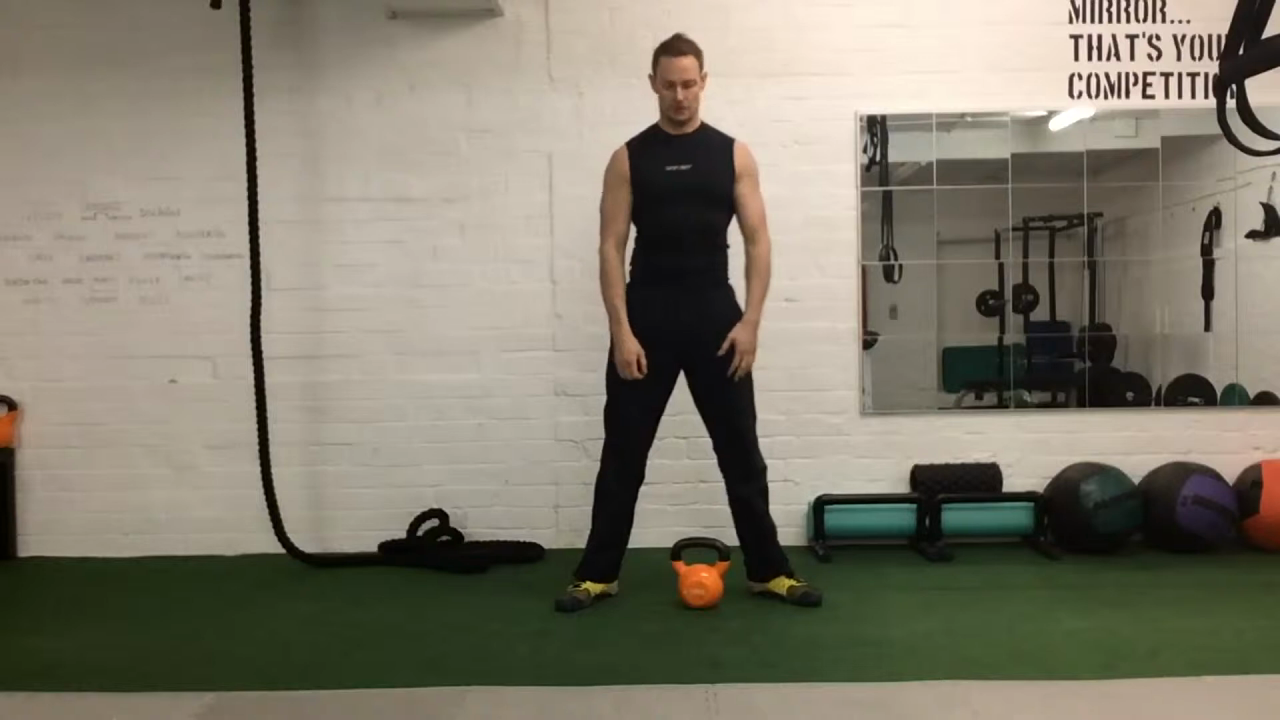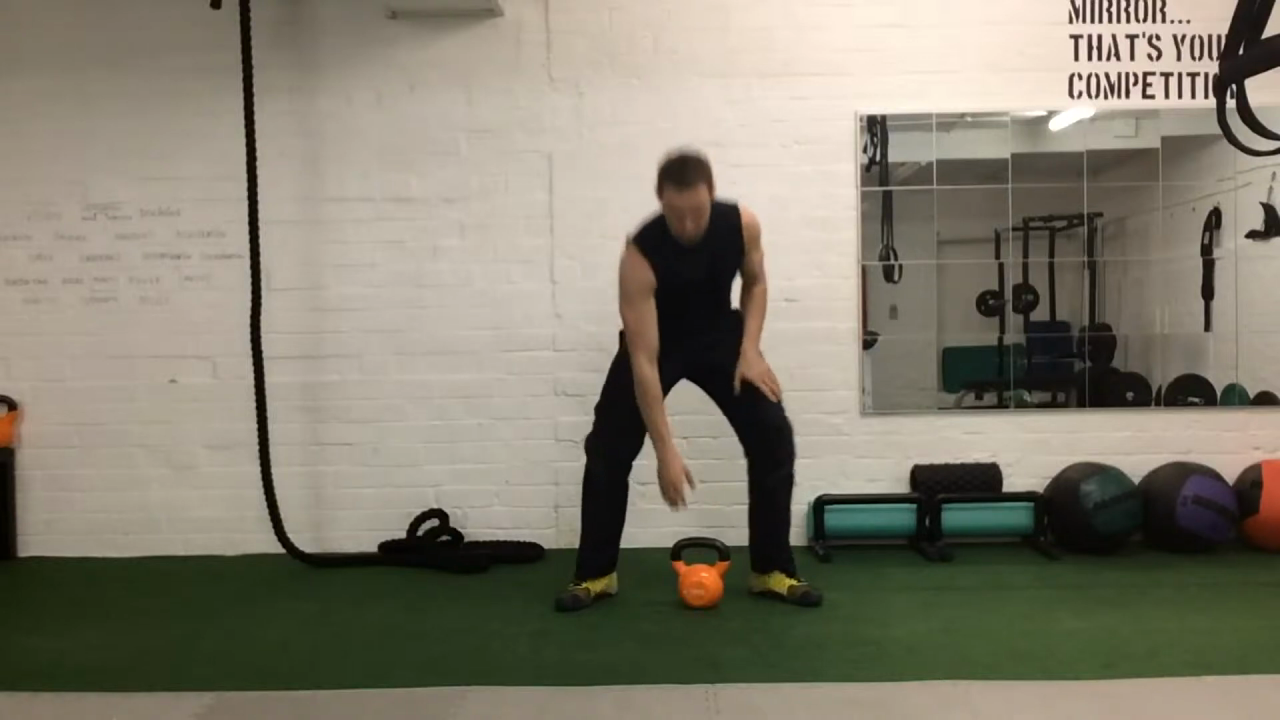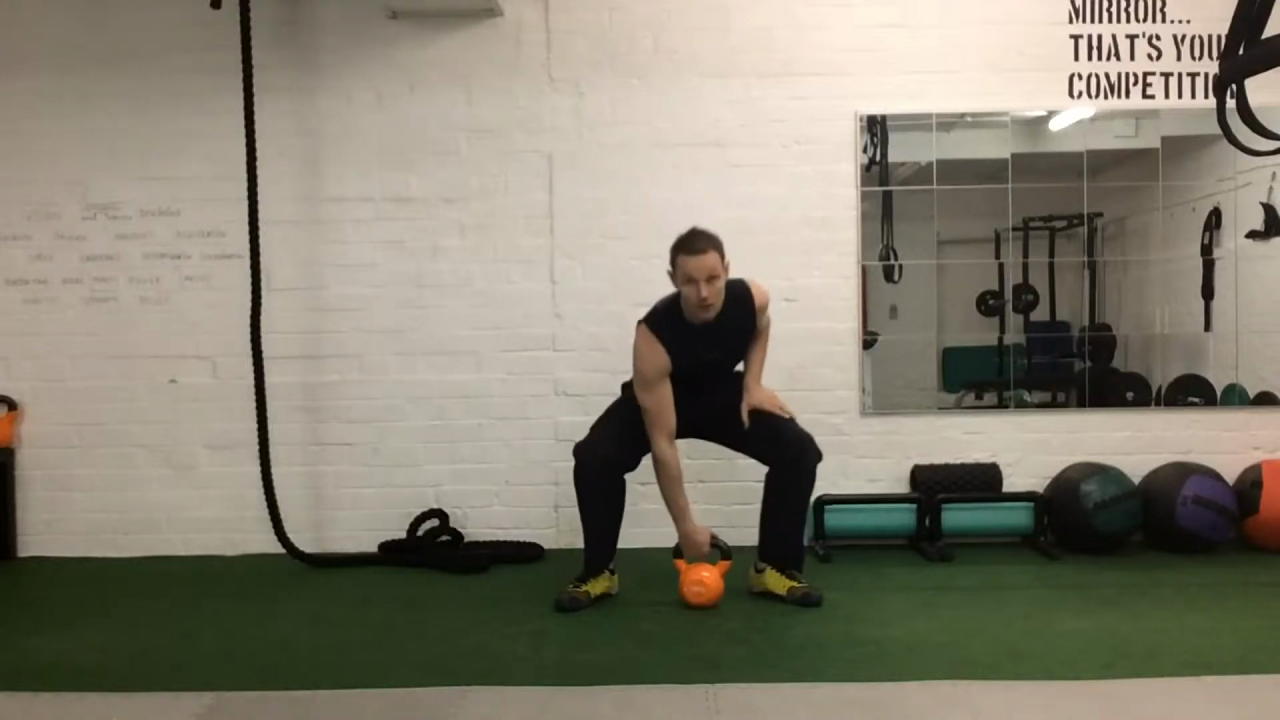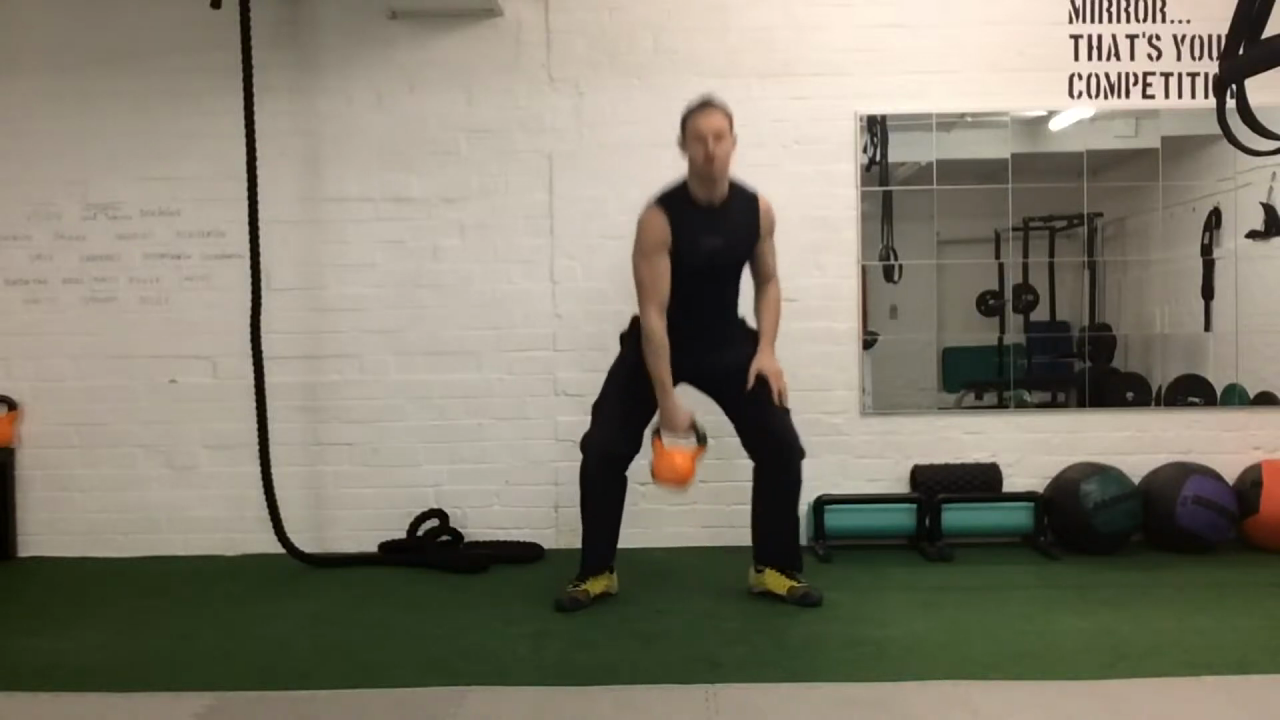
dt=0.4s
person 1, frame 1
left shoulder: (734, 154)
right shoulder: (628, 158)
left elbow: (757, 241)
right elbow: (612, 247)
left wrist: (749, 321)
right wrist: (621, 330)
left hip: (715, 318)
right hip: (646, 320)
left knee: (741, 451)
right knee: (624, 453)
left ankle: (768, 571)
right ankle: (597, 574)
person 1, frame 2
left shoulder: (742, 225)
right shoulder: (640, 256)
left elbow: (754, 281)
right elbow: (643, 362)
left wrist: (749, 349)
right wrist: (666, 453)
left hip: (720, 337)
right hip: (656, 342)
left knee: (774, 439)
right knee: (607, 447)
left ankle: (771, 567)
right ankle: (597, 571)
person 1, frame 3
left shoulder: (752, 298)
right shoulder: (654, 337)
right elbow: (663, 445)
left wrist: (752, 383)
right wrist: (686, 527)
left hip: (723, 395)
right hip: (659, 403)
left knee: (799, 452)
right knee: (593, 460)
left ankle: (775, 568)
right ankle: (598, 573)
person 1, frame 4
left shoulder: (756, 209)
right shoulder: (660, 218)
left elbow: (767, 281)
right elbow: (652, 313)
left wrist: (766, 349)
right wrist: (667, 403)
left hip: (728, 343)
right hip: (660, 346)
left knee: (781, 448)
right knee: (604, 448)
left ankle: (774, 568)
right ankle: (597, 573)
